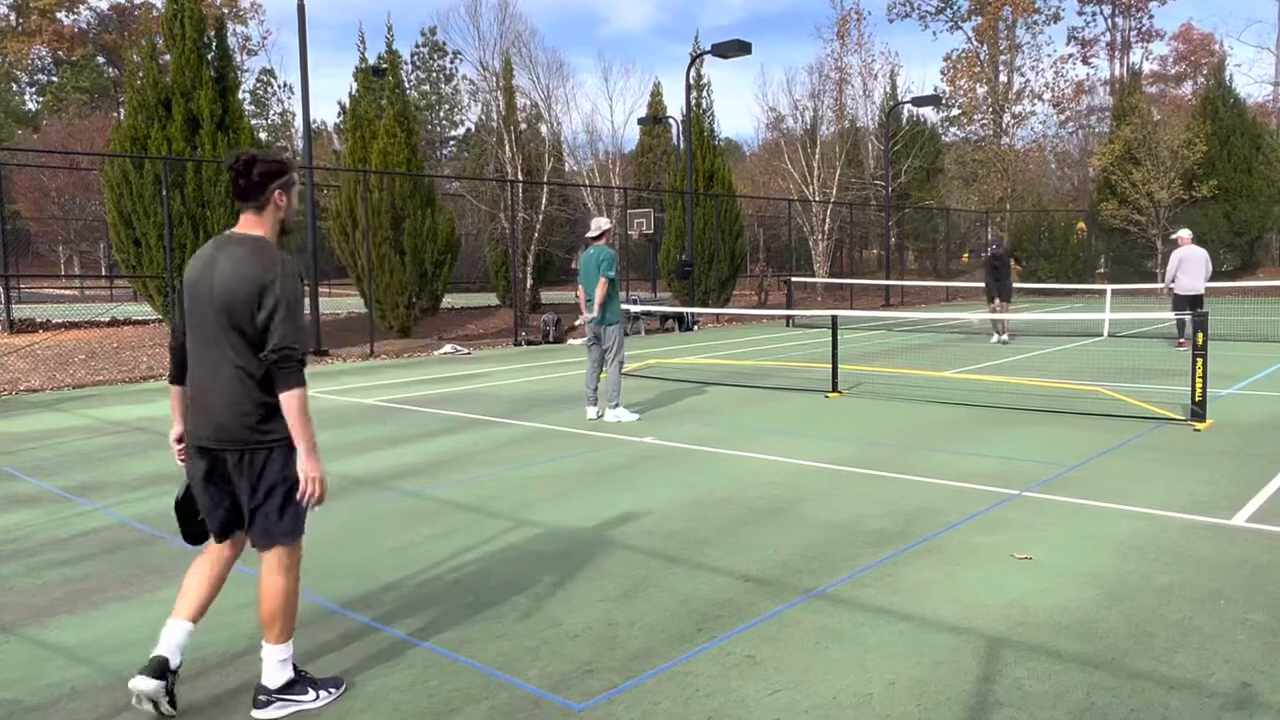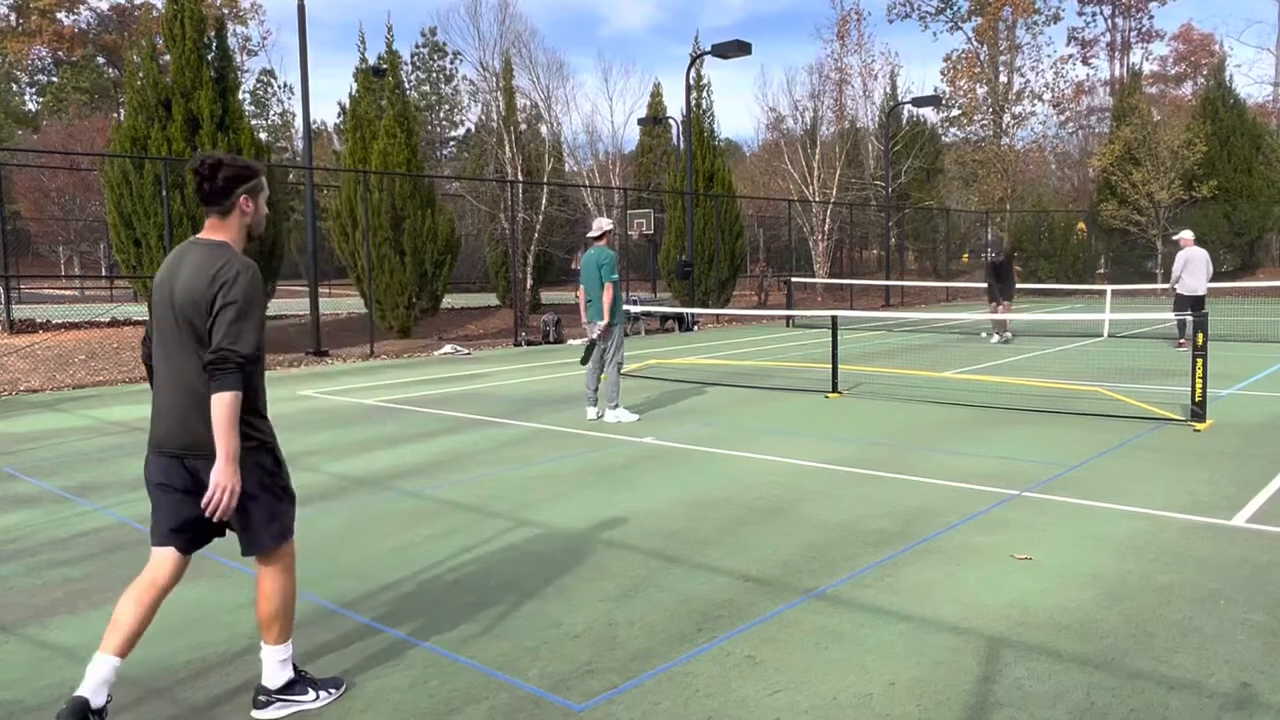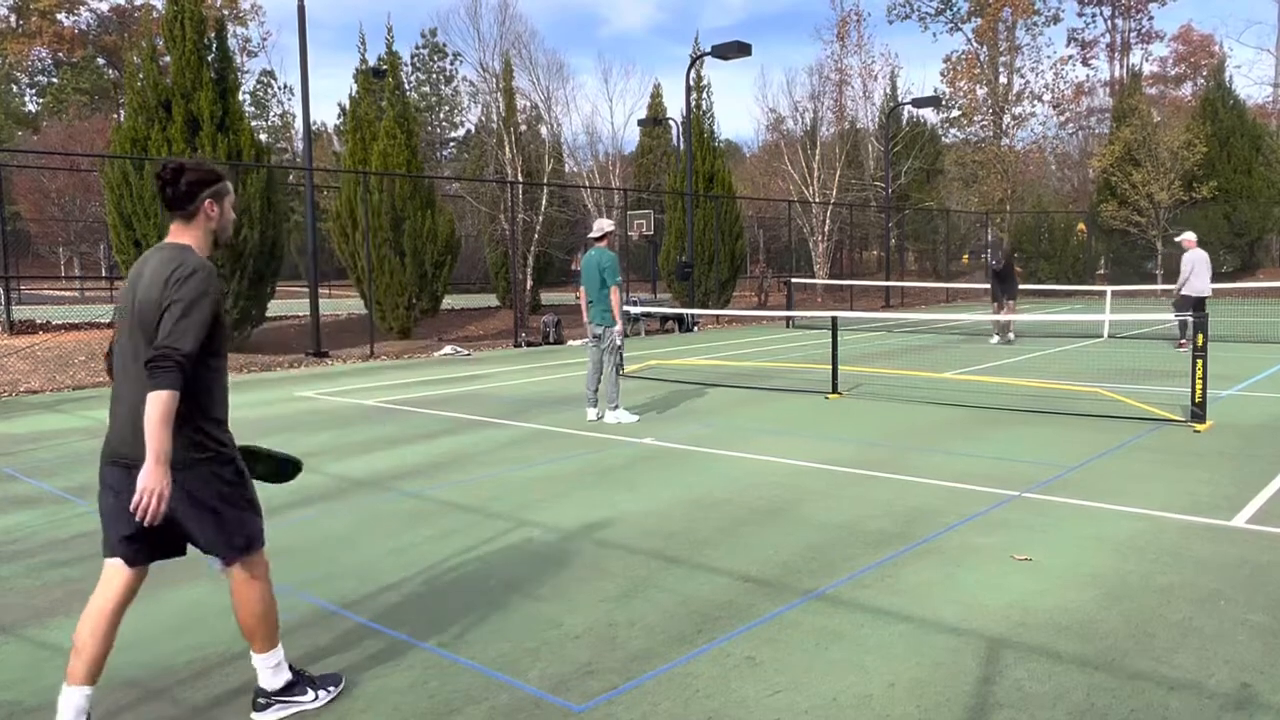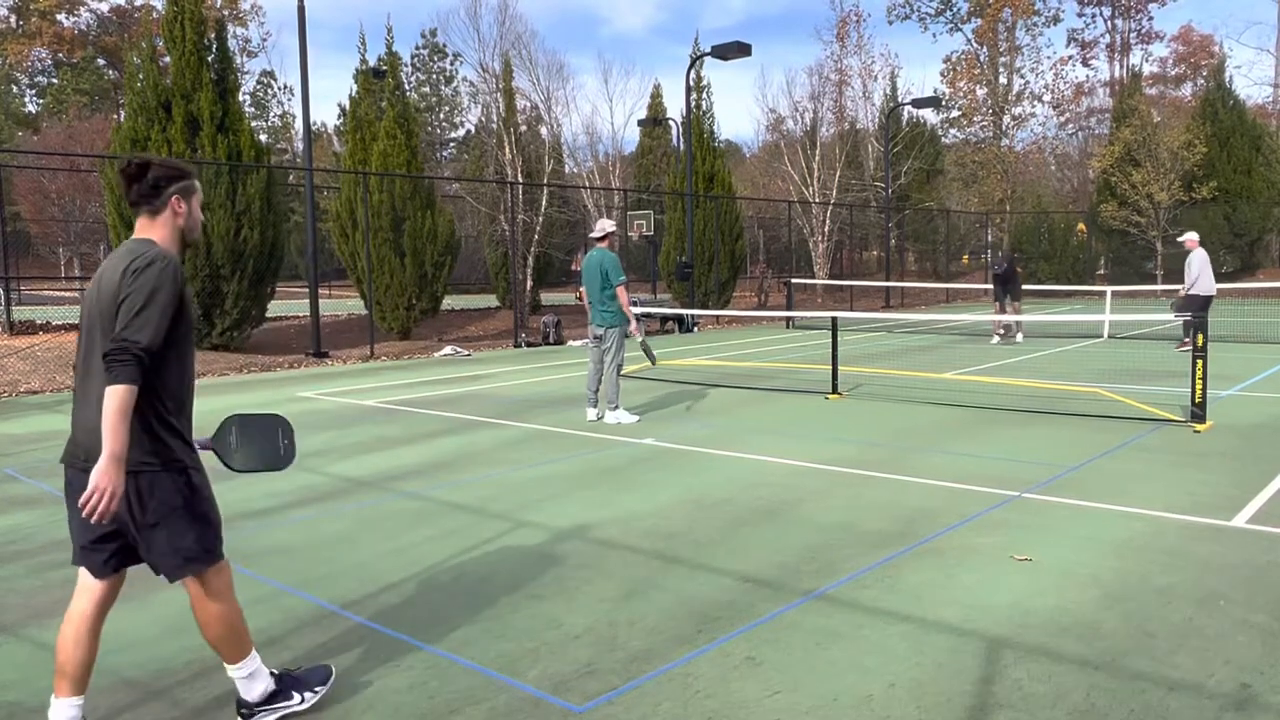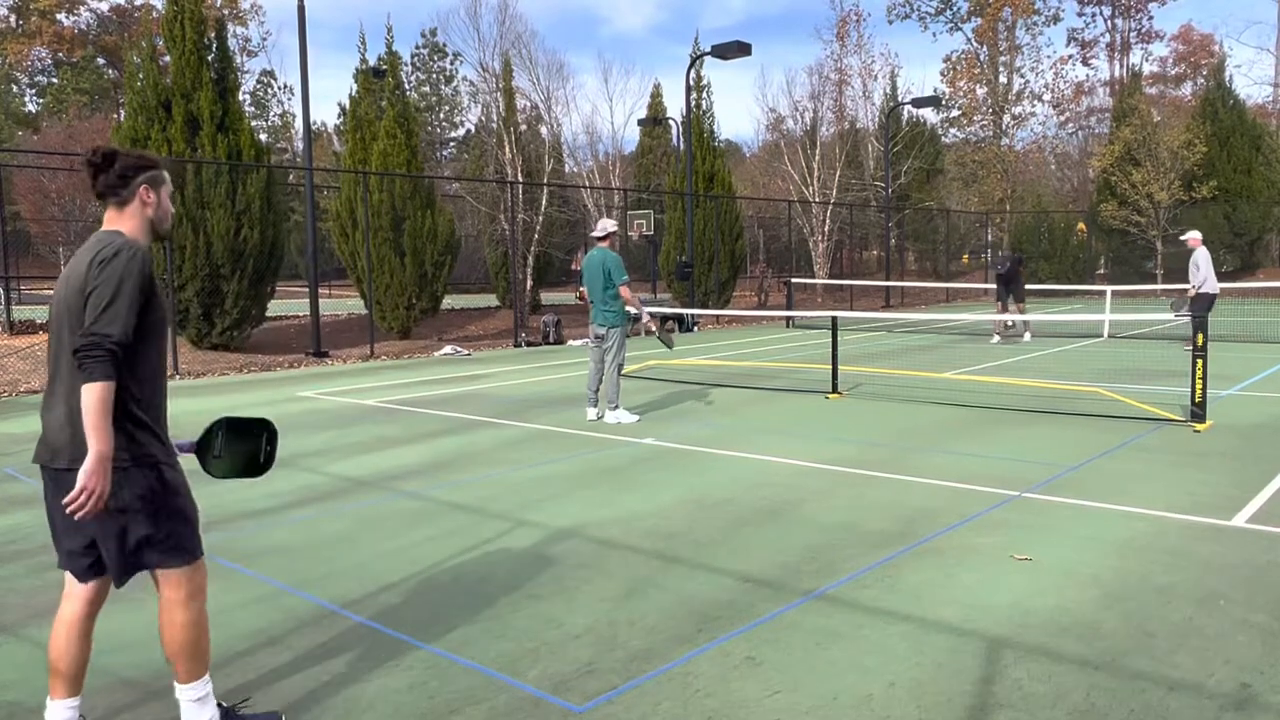
dt=0.1s
person 1, frame 1
left shoulder: (201, 260)
right shoulder: (275, 266)
left elbow: (179, 352)
right elbow: (284, 366)
left wrist: (180, 421)
right wrist: (307, 453)
left hip: (204, 435)
right hip: (255, 437)
left knee: (221, 546)
right knee: (280, 553)
left ankle: (160, 662)
person 1, frame 2
left shoulder: (173, 264)
right shoulder: (236, 271)
left elbow: (154, 356)
right elbow: (228, 371)
right wrist: (230, 458)
left hip: (170, 444)
right hip: (229, 445)
left knee: (166, 561)
right knee: (275, 555)
person 1, frame 3
left shoulder: (147, 267)
right shoulder: (196, 272)
right elbow: (164, 369)
right wrist: (157, 462)
left hip: (129, 456)
right hip: (187, 456)
left knee: (120, 578)
right knee: (247, 562)
person 1, frame 4
left shoulder: (114, 265)
right shoulder: (156, 265)
right elbow: (124, 362)
right wrist: (115, 457)
left hip: (86, 456)
right hip: (152, 458)
left knee: (95, 588)
right knee: (206, 574)
person 1, frame 5
left shoulder: (86, 257)
right shoulder: (128, 257)
right elbow: (97, 358)
right wrist: (98, 452)
left hip: (65, 455)
right hip: (121, 457)
left knee: (83, 590)
right knee: (182, 577)
person 2, frame 1
left shoulder: (584, 256)
right shoulder: (608, 253)
left elbow: (581, 289)
right elbow: (602, 284)
right wrist: (596, 311)
left hip: (592, 318)
right hip: (608, 318)
left knee: (593, 363)
right knee: (613, 364)
left ankle: (592, 407)
right ankle: (613, 409)
person 2, frame 2
left shoulder: (586, 257)
right shoulder: (608, 255)
left elbow: (582, 289)
right elbow: (608, 289)
left wrist: (584, 314)
right wrist: (605, 318)
left hip: (592, 319)
right hip: (609, 319)
left knee: (594, 364)
right knee: (612, 364)
left ankle: (592, 408)
right ankle: (613, 409)
person 2, frame 3
left shoulder: (586, 258)
right shoulder: (609, 257)
right elbow: (614, 292)
left wrist: (585, 315)
right wrist: (619, 321)
left hip: (592, 320)
right hip: (609, 320)
left knee: (594, 365)
right knee: (611, 366)
left ankle: (592, 408)
right ankle: (612, 410)
person 2, frame 4
left shoulder: (587, 258)
right shoulder: (610, 258)
right elbow: (621, 291)
right wrist: (632, 319)
left hip: (594, 321)
right hip: (611, 321)
left knee: (595, 365)
right knee: (612, 366)
left ankle: (592, 409)
right ankle: (612, 411)
person 2, frame 5
left shoulder: (588, 258)
right shoulder: (612, 258)
right elbow: (623, 291)
right wrist: (642, 311)
left hip: (595, 320)
right hip: (612, 320)
left knee: (596, 365)
right knee: (613, 366)
left ankle: (592, 408)
right ankle: (612, 410)
